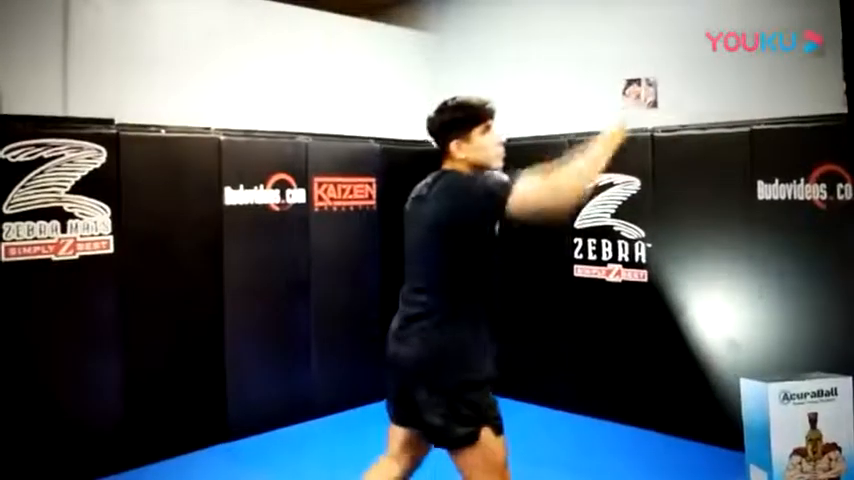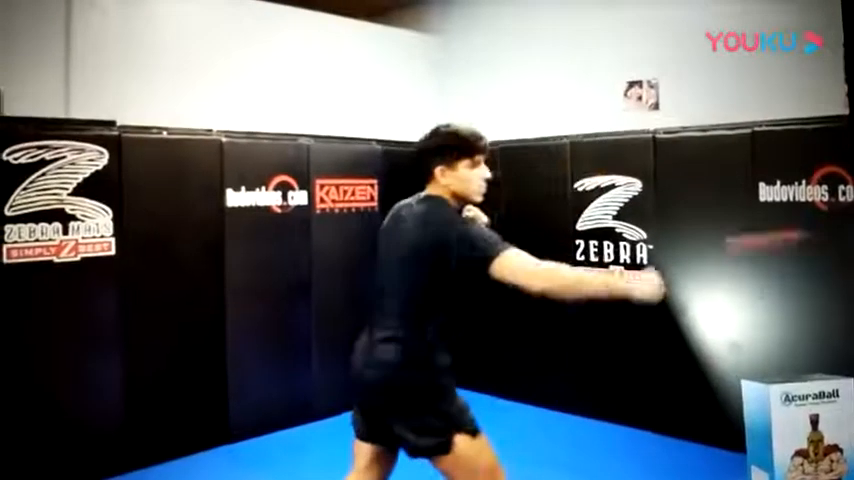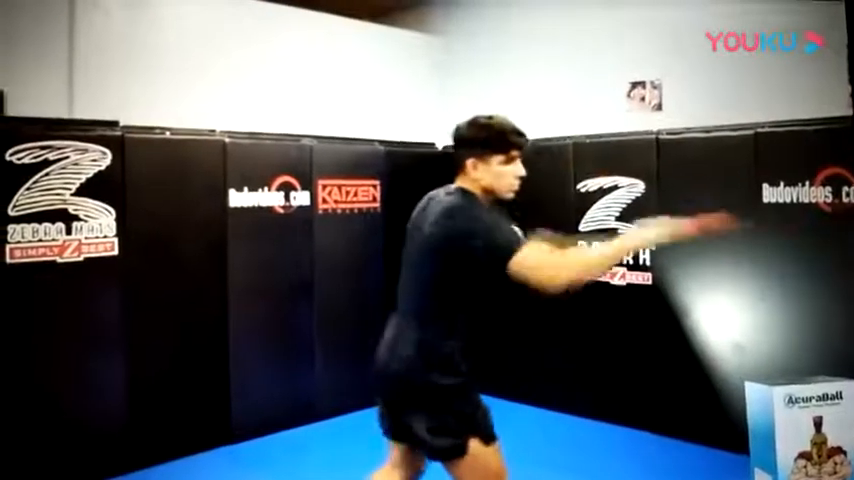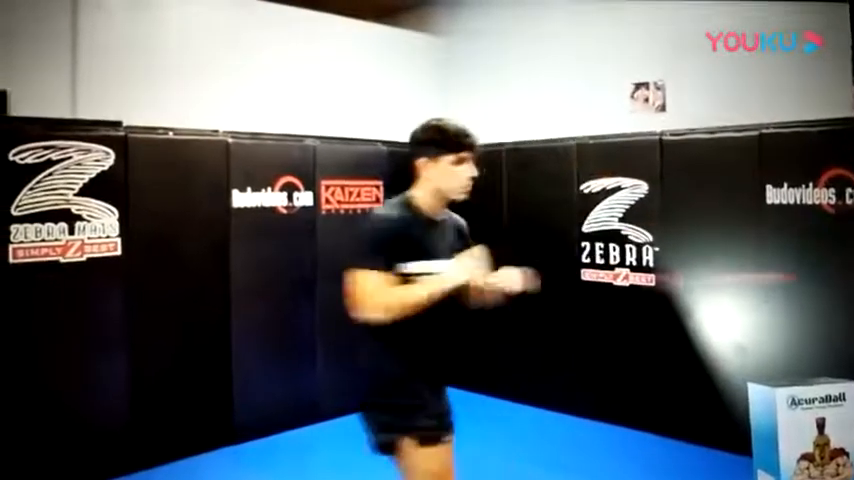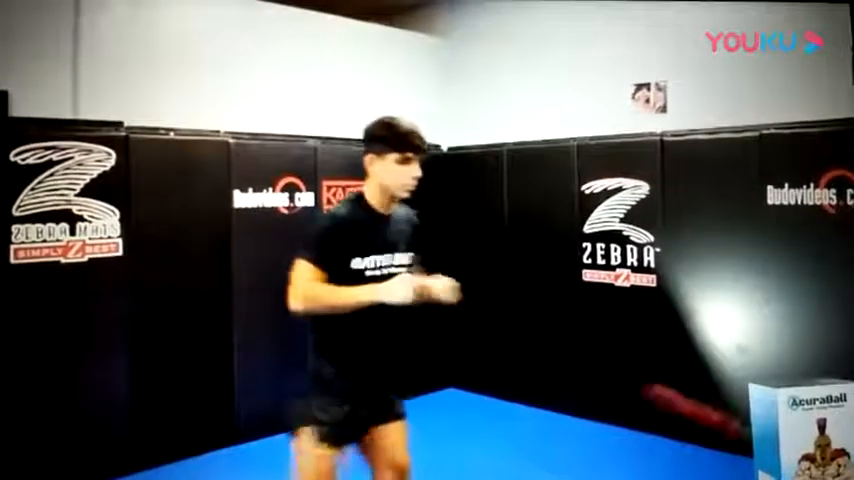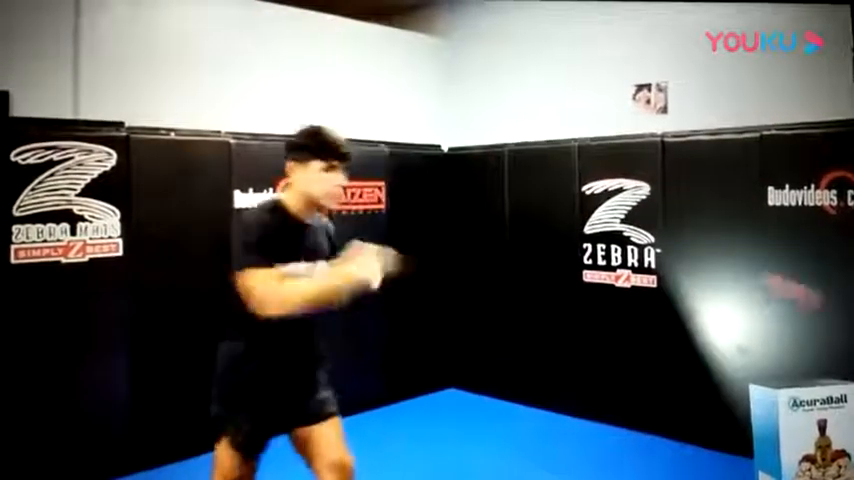
dt=0.4s
person 1, frame 1
left shoulder: (425, 193)
right shoulder: (472, 191)
right elbow: (560, 190)
right wrist: (613, 135)
left hip: (410, 348)
right hip: (451, 359)
person 1, frame 2
left shoulder: (399, 214)
right shoulder: (452, 230)
right elbow: (537, 276)
right wrist: (629, 286)
left hip: (371, 367)
right hip: (414, 378)
person 1, frame 3
left shoulder: (435, 203)
right shoulder: (472, 221)
right elbow: (558, 274)
left wrist: (514, 250)
right wrist: (645, 234)
left hip: (398, 362)
right hip: (433, 374)
person 1, frame 4
left shoulder: (454, 228)
right shoulder: (387, 225)
left elbow: (473, 296)
right elbow: (372, 308)
left wrist: (501, 282)
right wrist: (447, 279)
left hip: (425, 375)
right hip: (394, 376)
person 1, frame 5
left shoulder: (407, 222)
right shoulder: (338, 223)
right elbow: (300, 298)
left wrist: (429, 286)
right wrist: (378, 292)
left hip: (380, 371)
right hip: (333, 371)
person 1, frame 6
left shoulder: (321, 230)
right shoulder: (256, 226)
right elbow: (273, 302)
left wrist: (362, 276)
right wrist: (346, 272)
left hip: (303, 373)
right hip: (248, 377)
